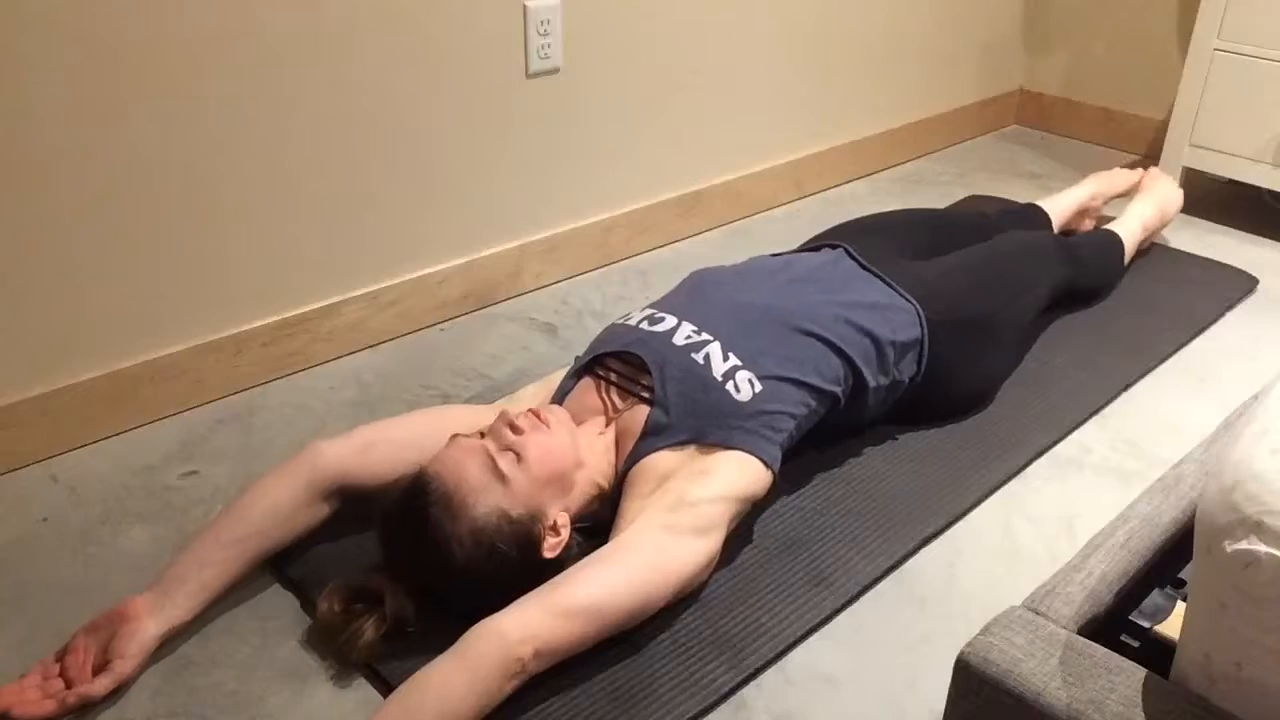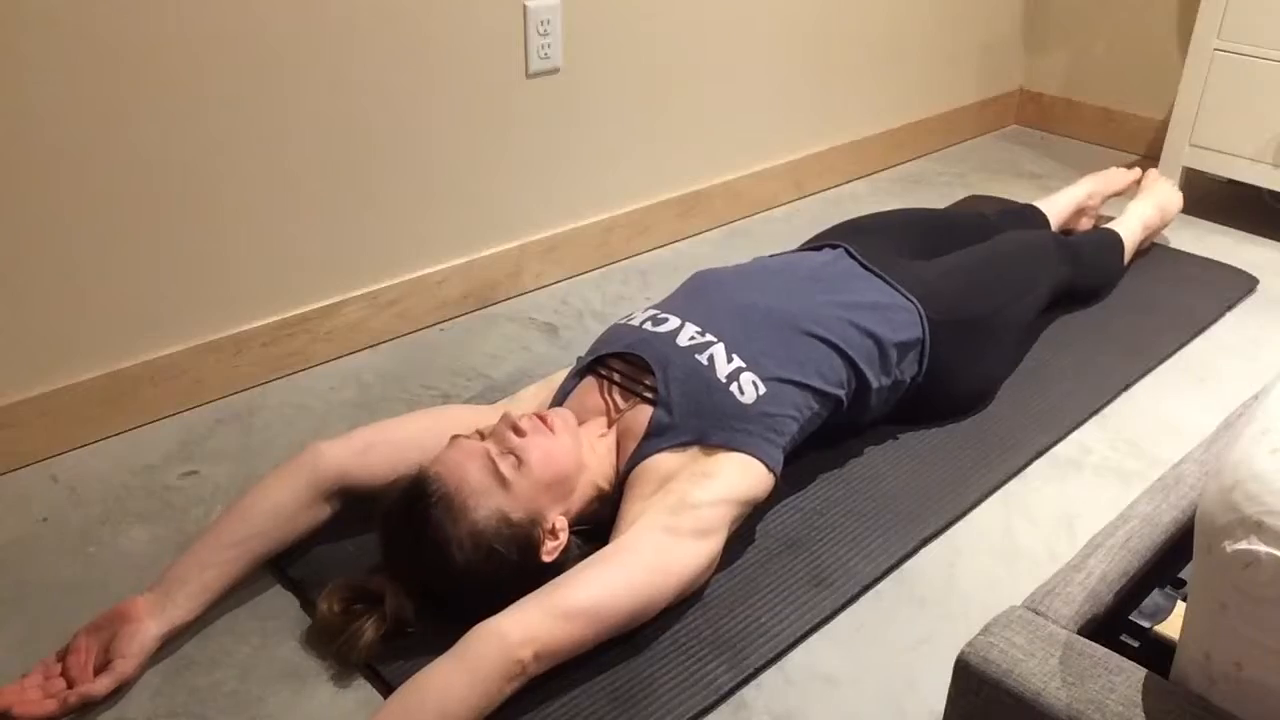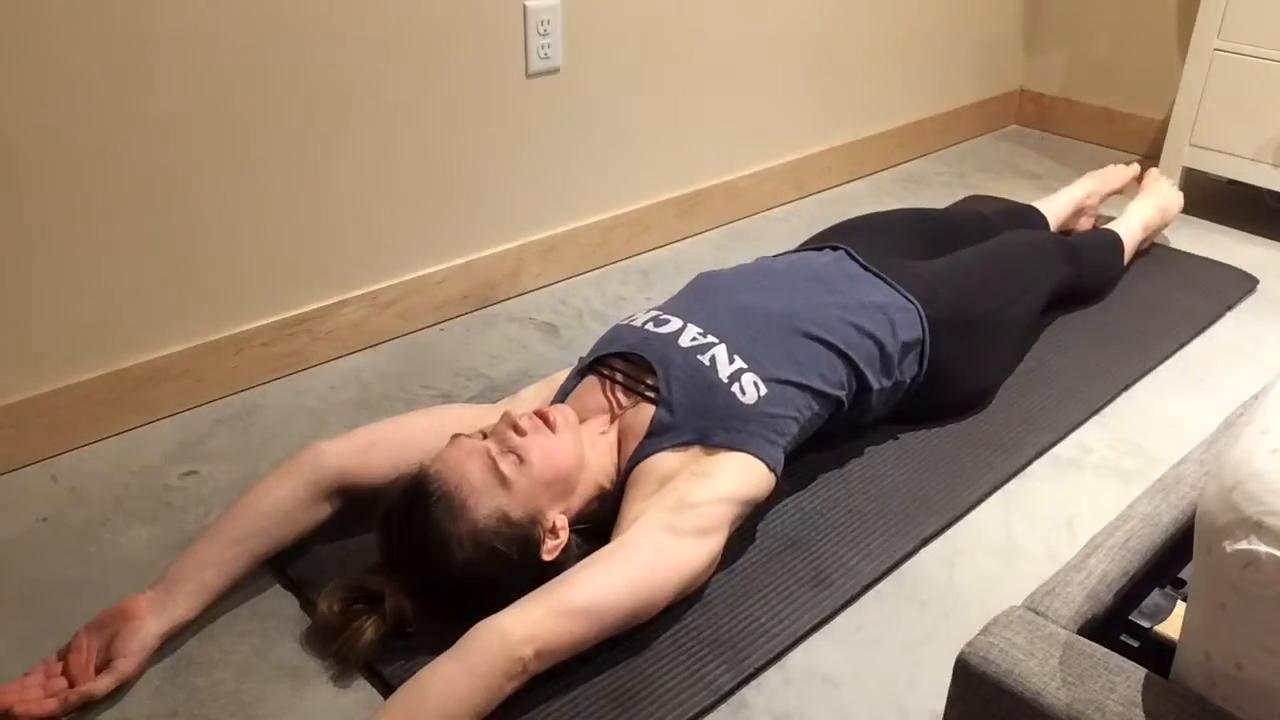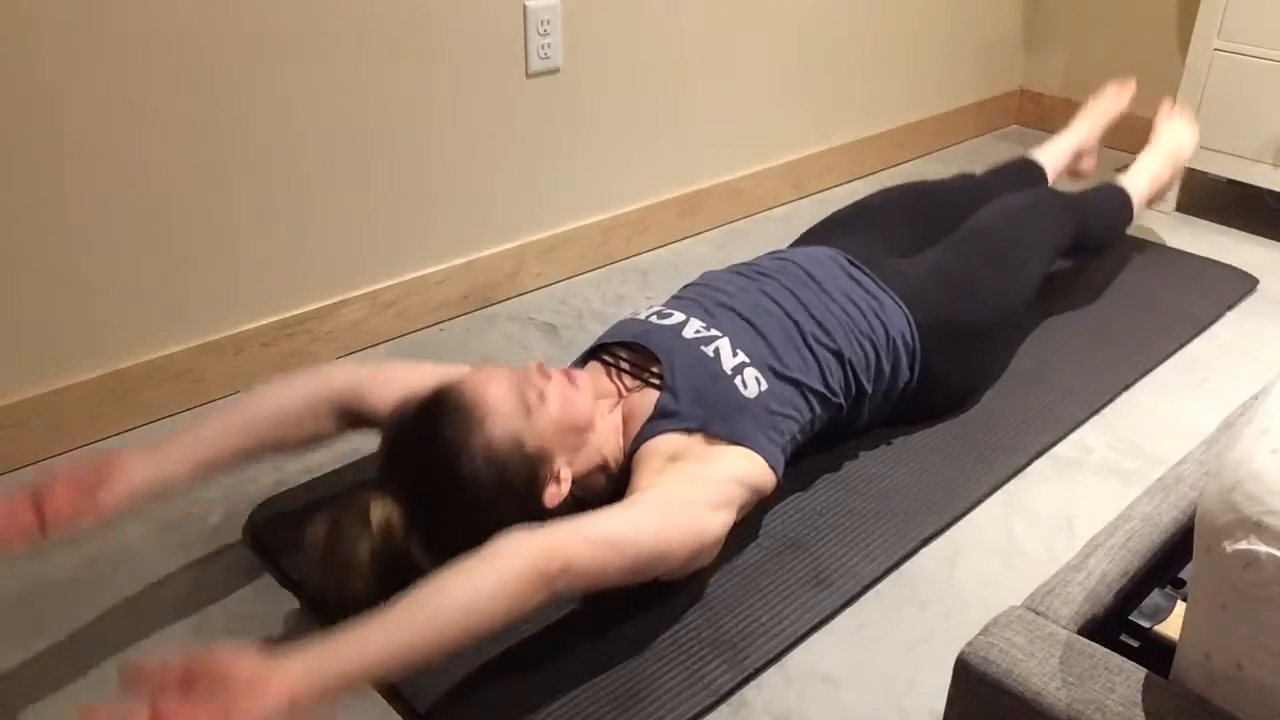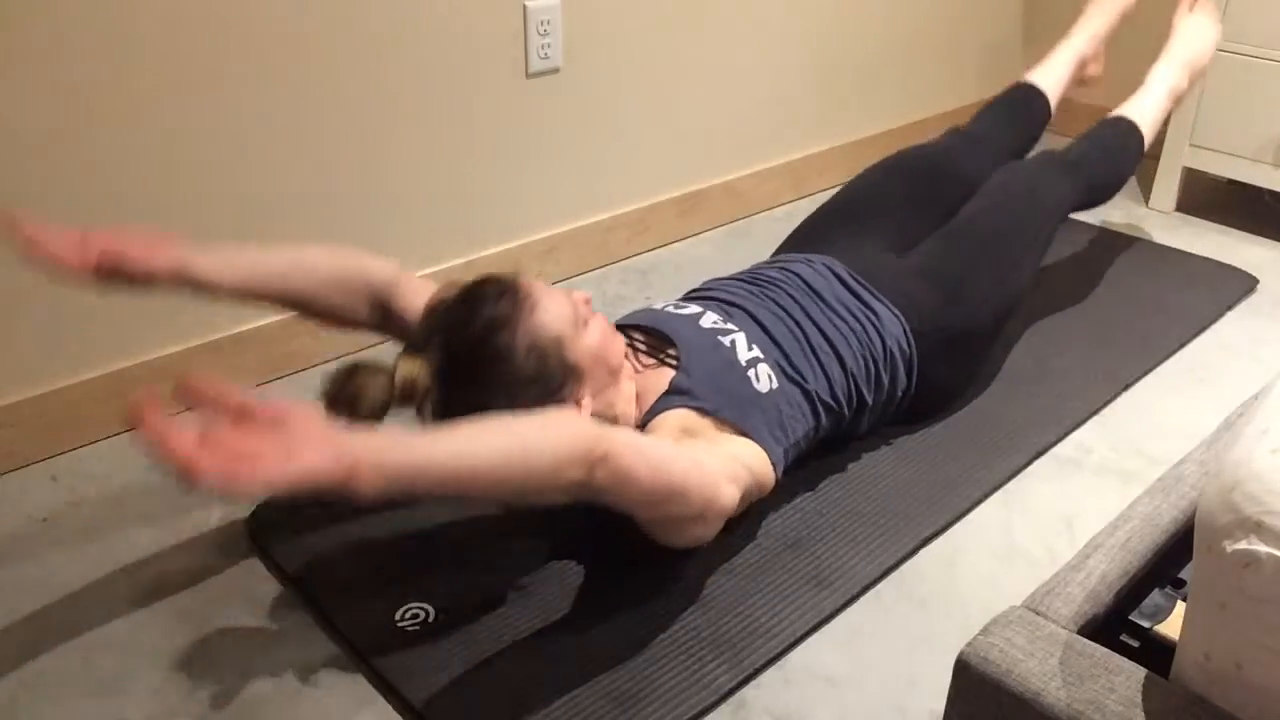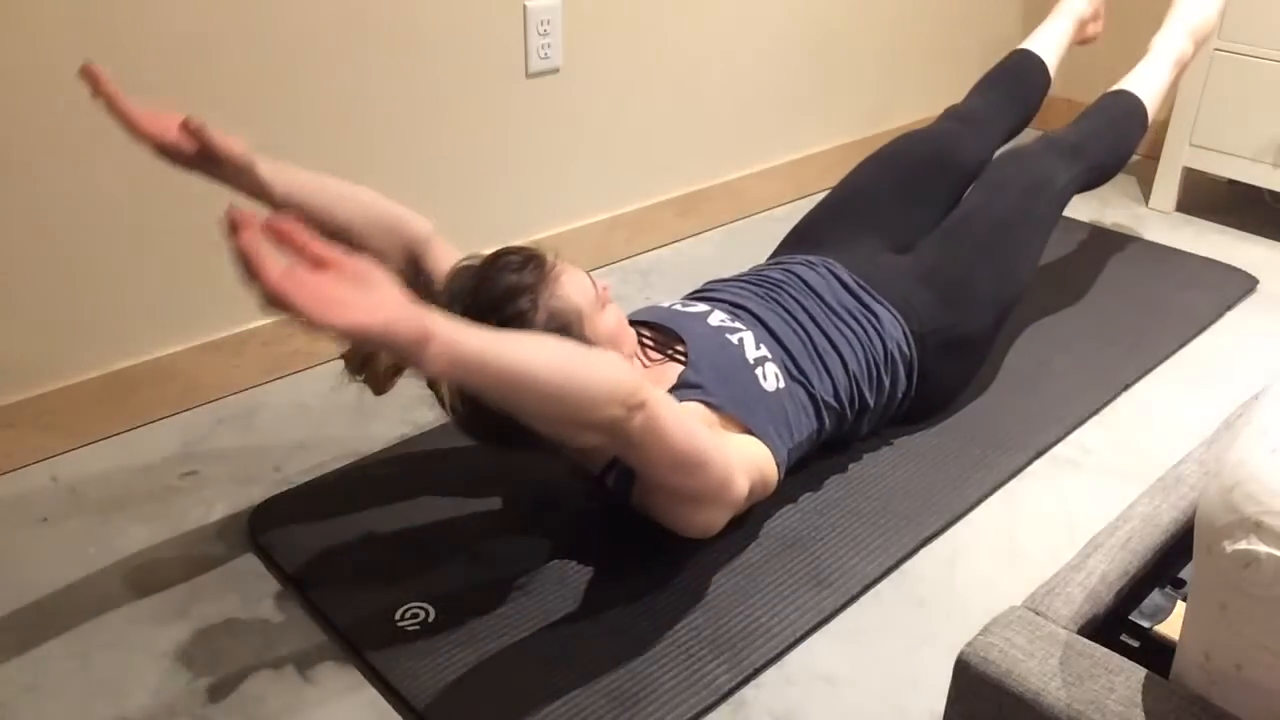
dt=0.3s
person 1, frame 1
left shoulder: (561, 408)
right shoulder: (681, 497)
left hip: (831, 267)
right hip: (916, 333)
left knee: (975, 220)
right knee: (1043, 261)
left ankle: (1083, 200)
right ankle: (1131, 218)
person 1, frame 2
left shoulder: (557, 404)
right shoulder: (686, 497)
left hip: (832, 267)
right hip: (921, 334)
left knee: (976, 218)
right knee: (1045, 261)
left ankle: (1082, 198)
right ankle: (1131, 216)
person 1, frame 3
left shoulder: (559, 413)
right shoulder: (686, 498)
left elbow: (335, 460)
left hip: (826, 271)
right hip: (919, 339)
left knee: (980, 218)
right knee: (1041, 261)
left ankle: (1084, 199)
right ankle: (1134, 219)
person 1, frame 4
left shoulder: (590, 383)
right shoulder: (694, 477)
left elbow: (350, 386)
right elbow: (548, 564)
left hip: (823, 264)
right hip: (914, 326)
left knee: (979, 193)
right knee: (1042, 221)
left ankle: (1076, 145)
right ankle: (1146, 169)
person 1, frame 5
left shoulder: (593, 370)
right shoulder: (693, 474)
left elbow: (384, 288)
right elbow: (586, 454)
left wrist: (177, 258)
right wrist: (342, 454)
left hip: (811, 272)
right hip: (907, 335)
left knee: (968, 155)
right knee: (1046, 180)
person 1, frame 6
left shoulder: (601, 363)
right shoulder: (687, 475)
left elbow: (417, 242)
right elbow: (624, 401)
left wrist: (238, 168)
right wrist: (415, 331)
left hip: (807, 275)
right hip: (909, 333)
left knee: (963, 136)
right knee: (1044, 166)
